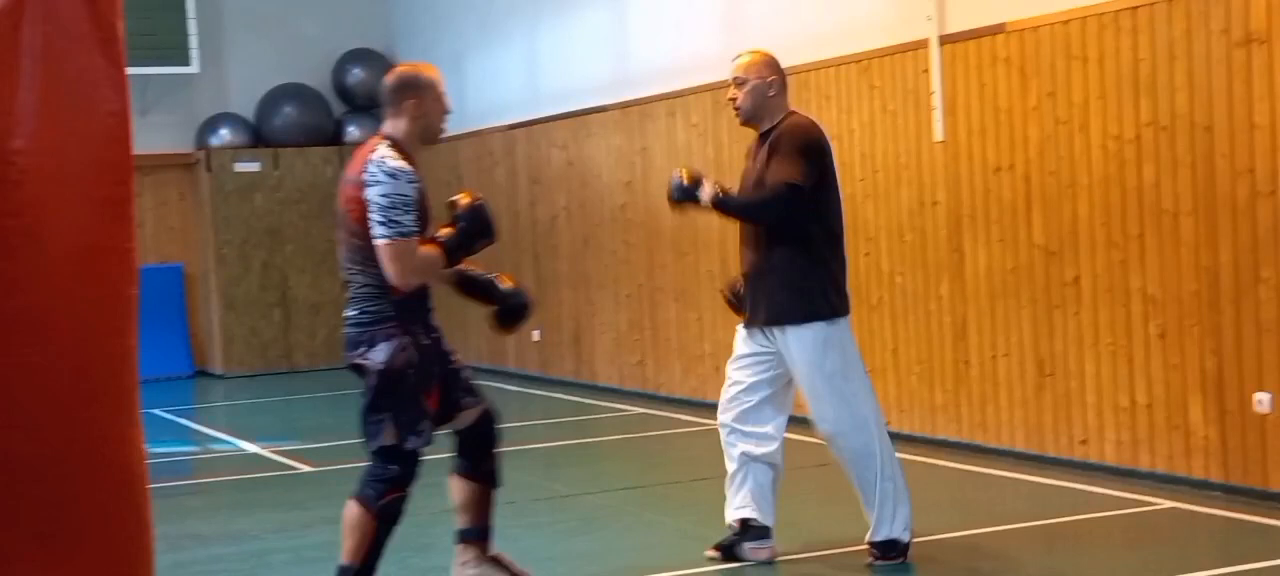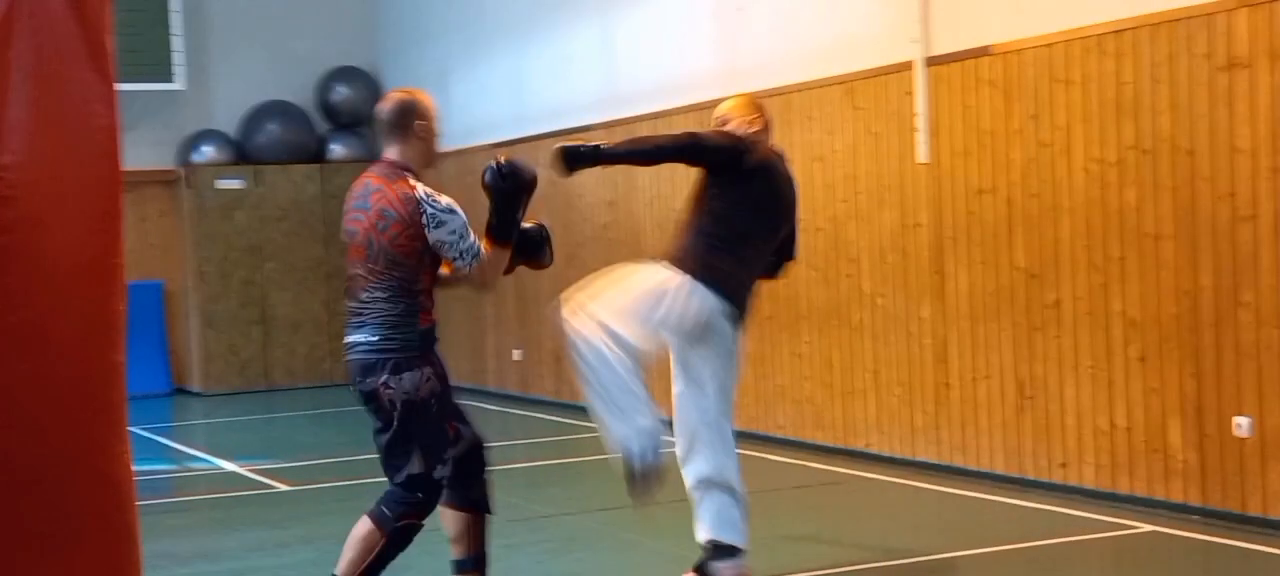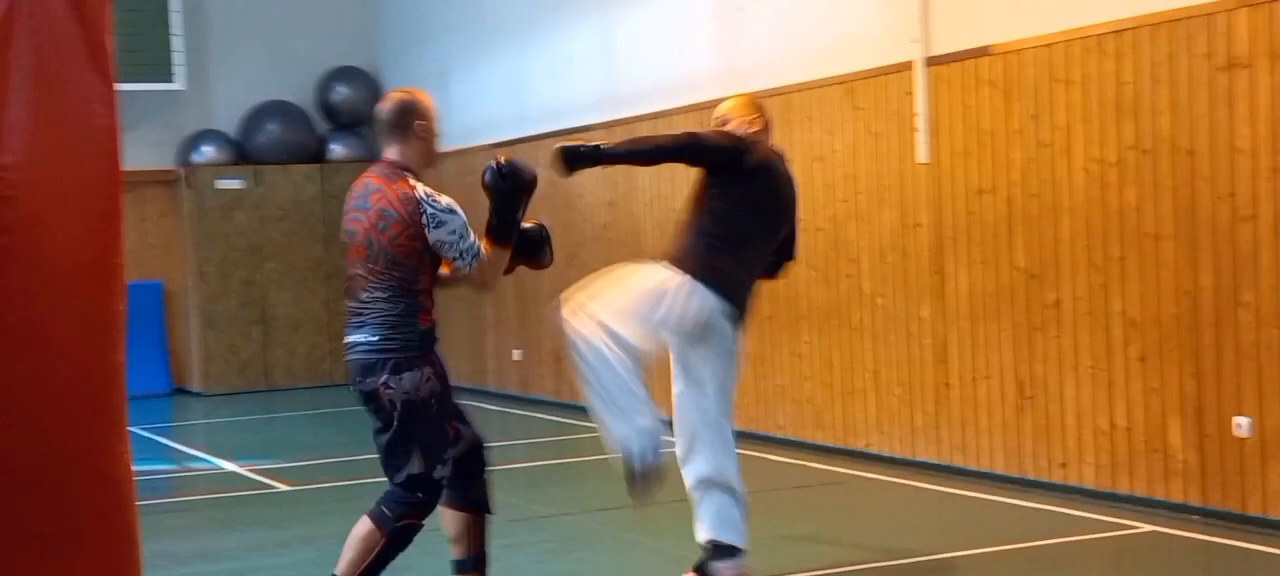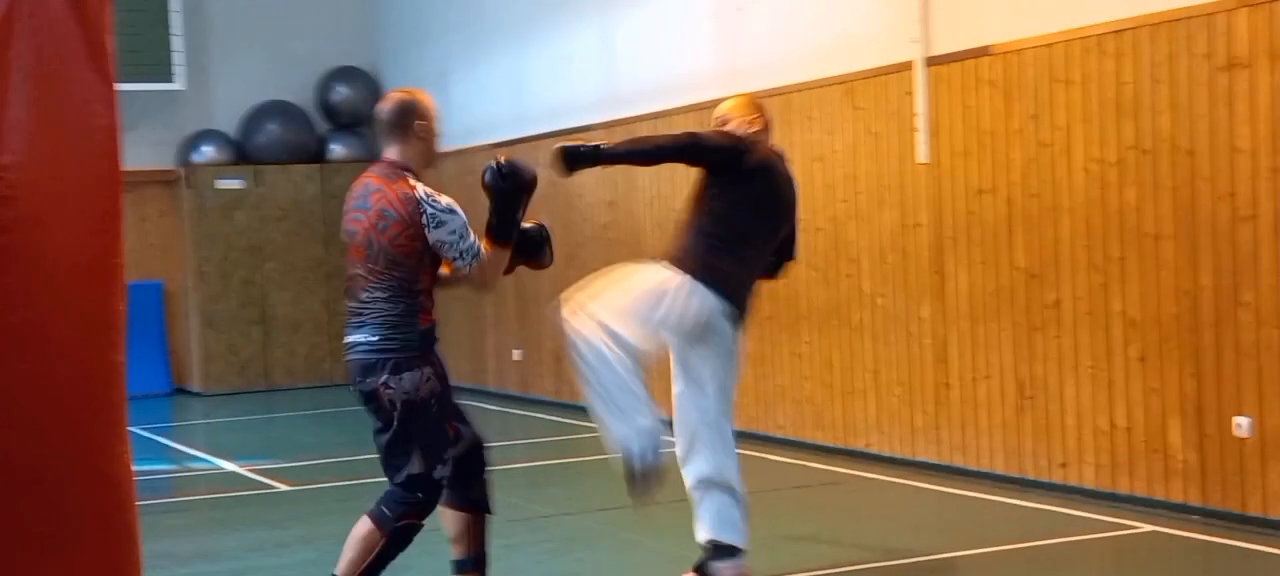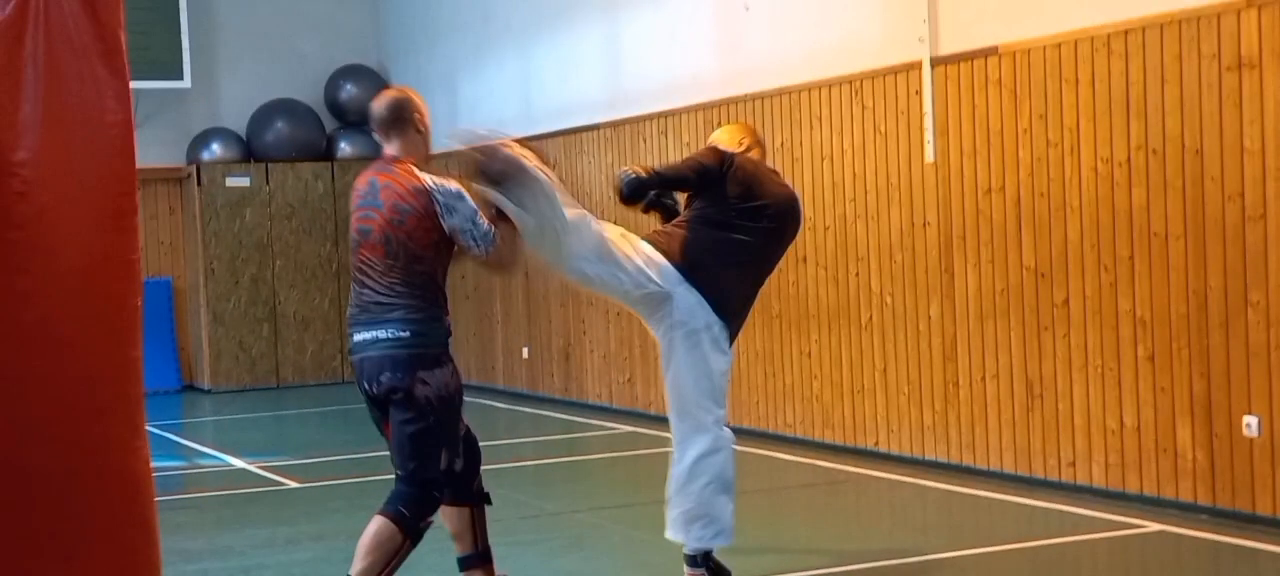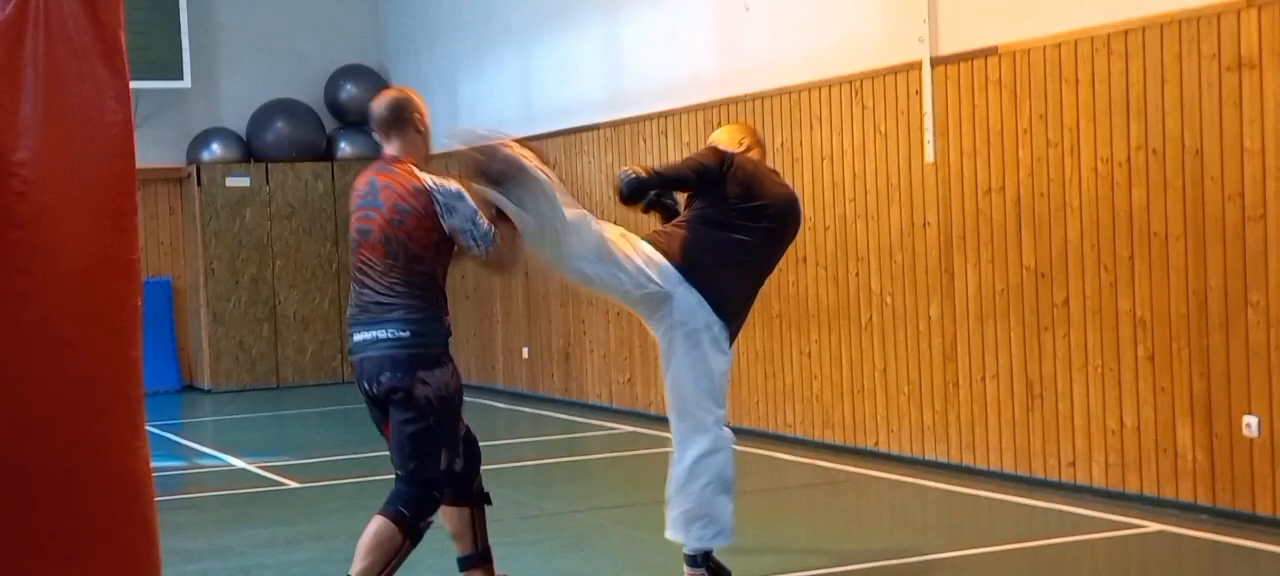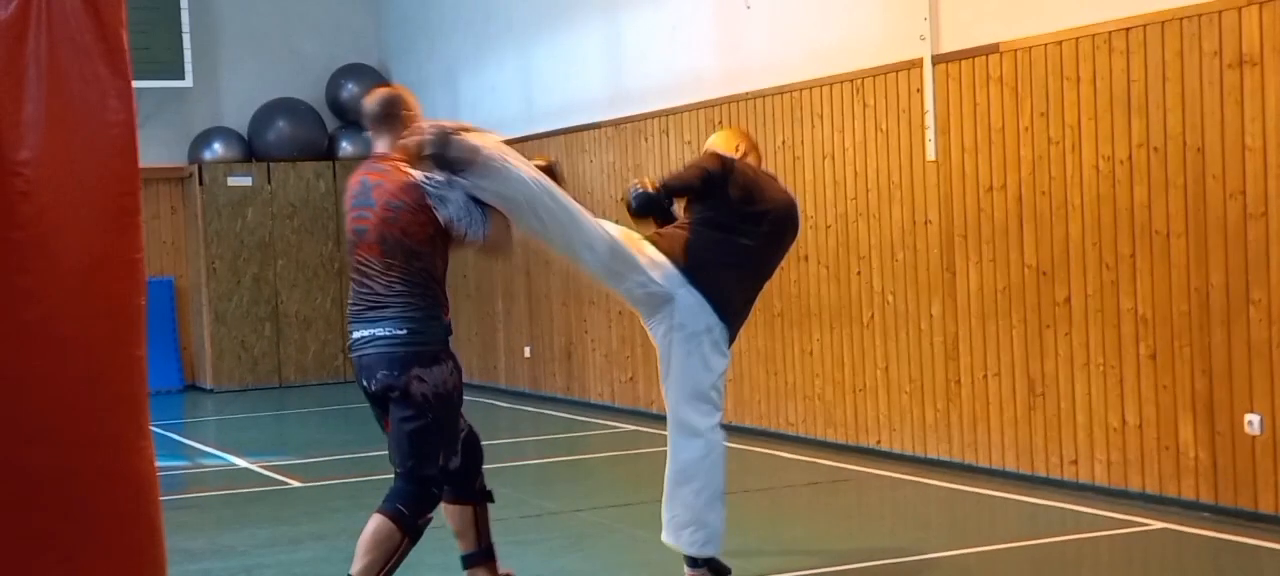
dt=0.7s
person 1, frame 1
left shoulder: (381, 162)
right shoulder: (390, 171)
right elbow: (404, 271)
left wrist: (475, 281)
right wrist: (460, 239)
left hip: (409, 329)
right hip: (388, 336)
left knee: (476, 425)
right knee: (394, 465)
person 1, frame 2
left shoulder: (362, 190)
right shoulder: (429, 205)
right elbow: (483, 275)
left wrist: (505, 251)
right wrist: (507, 212)
left hip: (370, 351)
right hip: (400, 360)
left knee: (463, 456)
right knee: (414, 490)
person 1, frame 3
left shoulder: (362, 190)
right shoulder: (428, 204)
right elbow: (483, 275)
left wrist: (503, 251)
right wrist: (507, 212)
left hip: (368, 350)
right hip: (401, 359)
left knee: (462, 456)
right knee: (414, 490)
person 1, frame 4
left shoulder: (363, 190)
right shoulder: (429, 204)
right elbow: (483, 275)
left wrist: (505, 251)
right wrist: (507, 210)
left hip: (367, 351)
right hip: (402, 358)
left knee: (461, 456)
right knee: (414, 490)
person 1, frame 5
left shoulder: (364, 186)
right shoulder: (438, 192)
right elbow: (500, 255)
left wrist: (473, 225)
left hip: (369, 350)
right hip: (414, 352)
left knee: (457, 456)
right knee: (419, 488)
person 1, frame 6
left shoulder: (364, 186)
right shoulder: (438, 192)
right elbow: (501, 255)
left wrist: (478, 206)
left hip: (368, 350)
right hip: (414, 351)
left knee: (458, 457)
right knee: (419, 488)
person 1, frame 7
left shoulder: (357, 184)
right shoulder: (429, 185)
right elbow: (496, 239)
left wrist: (469, 195)
left hip: (368, 347)
right hip: (414, 348)
left knee: (460, 453)
right knee: (417, 486)
person 2, frame 1
left shoulder: (798, 135)
right shoulder: (763, 144)
left elbow: (781, 207)
left wrist: (714, 197)
right wrist: (748, 279)
left hip: (806, 309)
right hip: (766, 311)
left knee: (846, 422)
right knee: (742, 416)
left ankle: (891, 533)
right ankle: (752, 528)
person 2, frame 2
left shoulder: (740, 153)
right shoulder: (781, 184)
left elbow: (670, 147)
right elbow: (776, 260)
left wrist: (591, 153)
left hip: (690, 287)
right hip: (725, 308)
left knee: (588, 315)
right knee: (706, 429)
left ankle: (640, 445)
person 2, frame 3
left shoulder: (738, 153)
right shoulder: (782, 184)
left elbow: (670, 147)
right elbow: (775, 260)
left wrist: (591, 152)
left hip: (689, 287)
right hip: (725, 310)
left knee: (587, 313)
right knee: (706, 426)
left ankle: (640, 445)
person 2, frame 4
left shoulder: (737, 150)
right shoulder: (784, 185)
left elbow: (671, 147)
right elbow: (773, 262)
left wrist: (593, 153)
left hip: (686, 286)
right hip: (726, 309)
left knee: (588, 314)
right knee: (708, 424)
left ankle: (638, 443)
person 2, frame 5
left shoulder: (723, 165)
right shoulder: (787, 206)
left elbow: (644, 183)
left wrist: (638, 179)
left hip: (660, 269)
right hip: (708, 315)
right knee: (703, 429)
person 2, frame 6
left shoulder: (726, 166)
right shoulder: (786, 206)
left elbow: (670, 177)
left wrist: (643, 180)
right wrist: (675, 213)
left hip: (660, 268)
right hip: (708, 315)
left knee: (572, 232)
right knee: (703, 428)
person 2, frame 7
left shoulder: (724, 170)
right shoulder: (785, 209)
left elbow: (677, 185)
left wrist: (652, 195)
left hip: (661, 270)
right hip: (705, 316)
left knee: (567, 220)
right knee: (697, 427)
left ankle: (468, 152)
